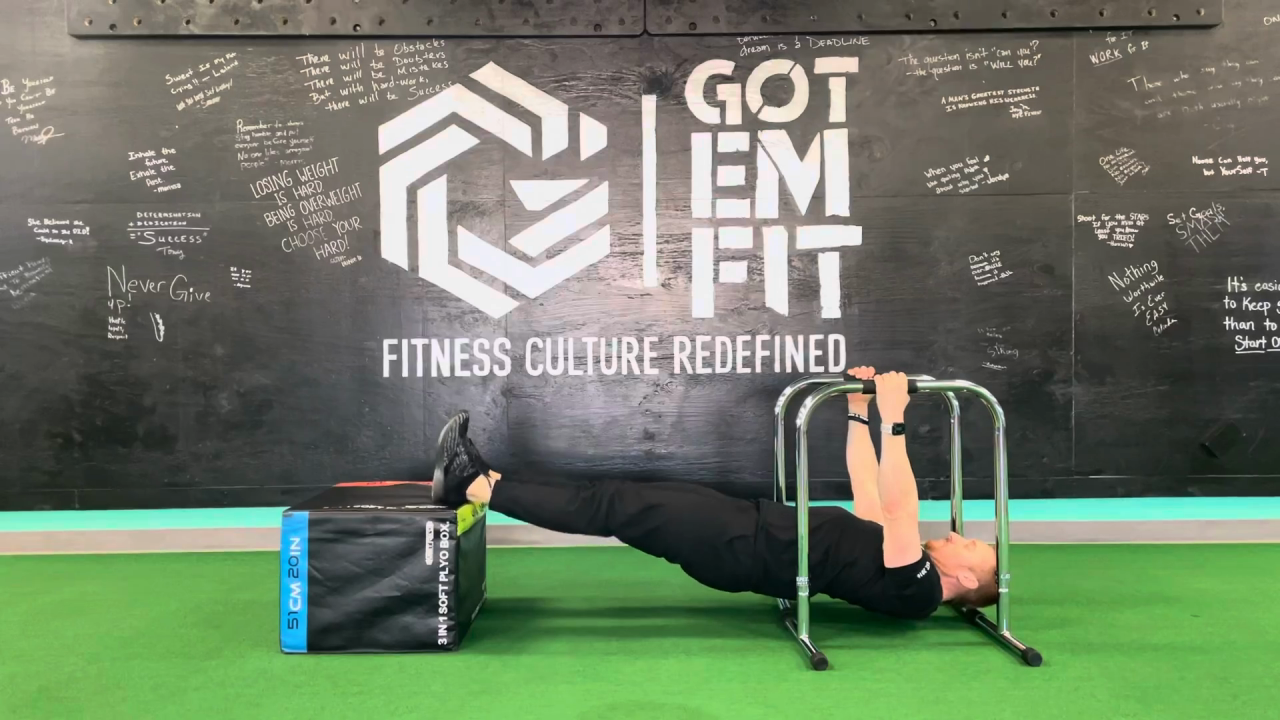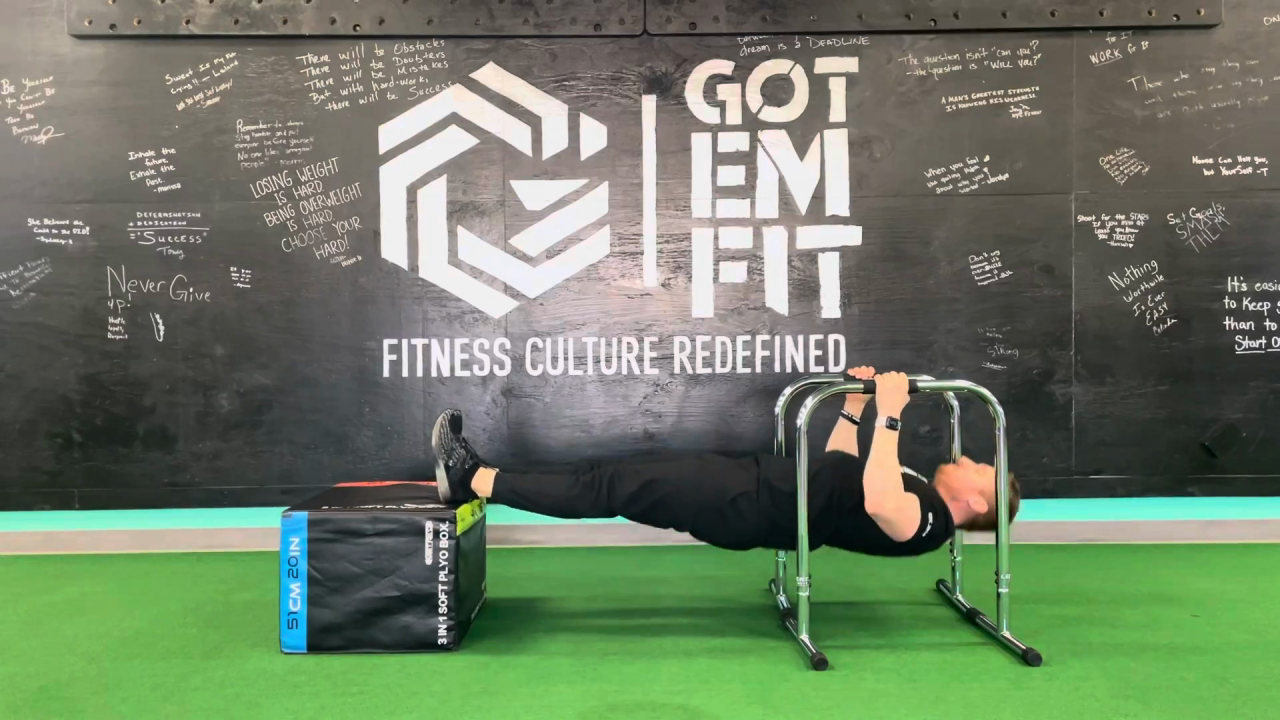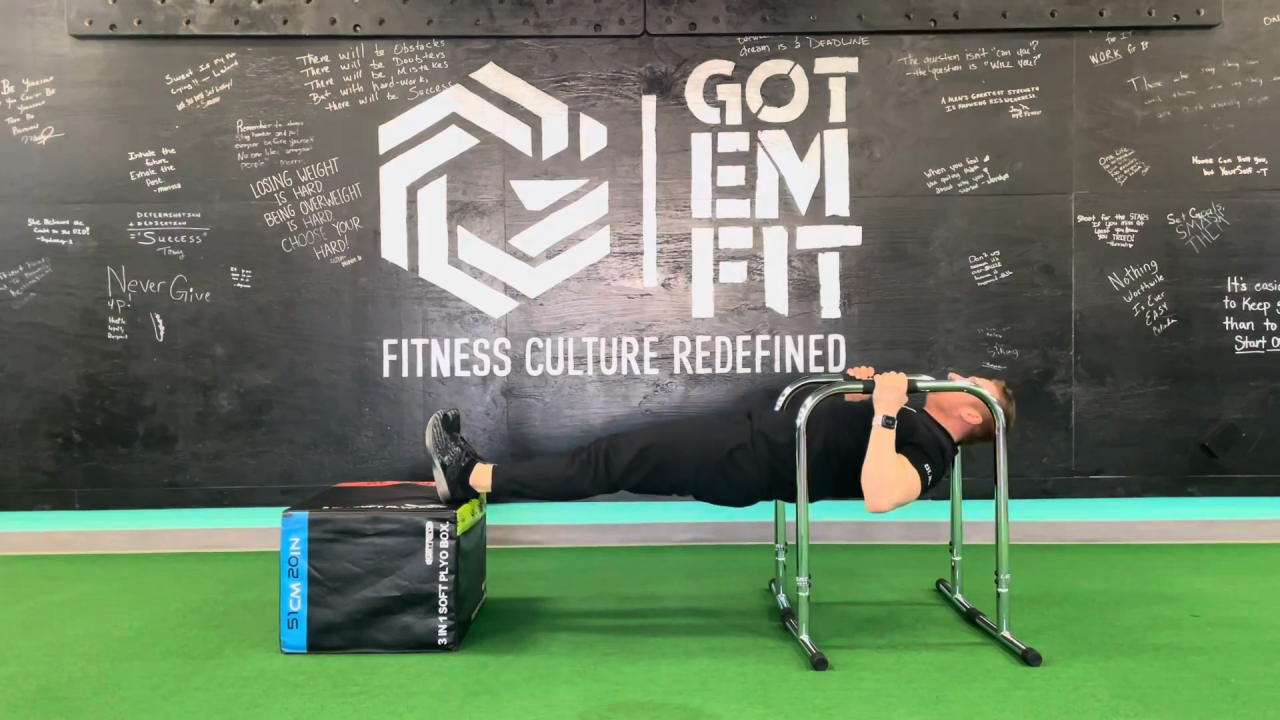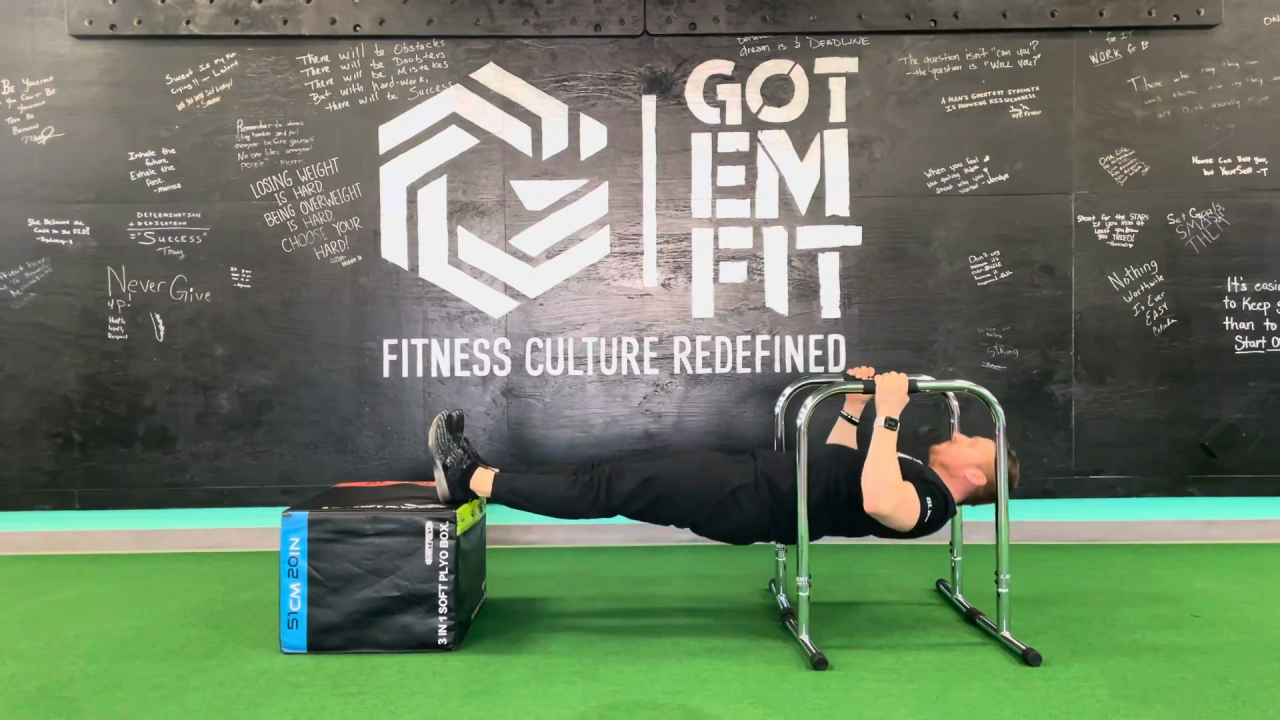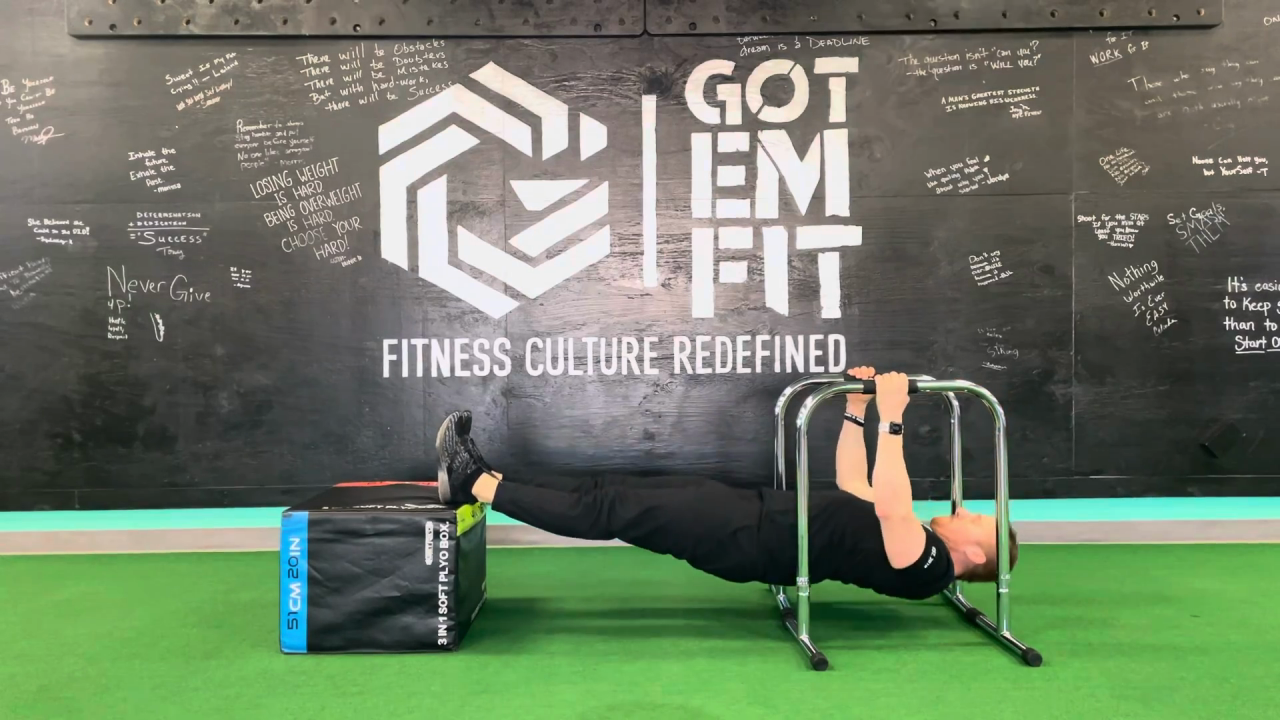
dt=0.5s
person 1, frame 1
left shoulder: (914, 590)
right shoulder: (907, 562)
left elbow: (900, 507)
right elbow: (869, 491)
left wrist: (892, 421)
right wrist: (858, 412)
left hip: (744, 551)
right hip: (752, 522)
left knee: (608, 510)
right knee: (614, 497)
left ankle: (474, 482)
right ankle: (476, 477)
person 1, frame 2
left shoulder: (925, 524)
right shoulder: (921, 497)
left elbow: (876, 501)
left wrist: (889, 417)
right wrist: (855, 406)
left hip: (747, 505)
right hip: (751, 478)
left knee: (609, 491)
right knee: (613, 477)
left ankle: (474, 479)
right ankle: (474, 474)
person 1, frame 3
left shoulder: (927, 452)
right shoulder: (917, 433)
left elbow: (878, 496)
left wrist: (885, 411)
right wrist: (861, 392)
left hip: (746, 461)
right hip: (749, 435)
left knee: (605, 466)
right knee: (611, 456)
left ankle: (471, 476)
right ankle: (476, 472)
person 1, frame 4
left shoulder: (925, 503)
right shoulder: (918, 478)
left elbow: (874, 499)
left wrist: (887, 414)
right wrist: (856, 406)
left hip: (745, 500)
right hip: (750, 474)
left knee: (606, 490)
right knee: (610, 478)
left ankle: (472, 479)
right ankle: (477, 473)
person 1, frame 5
left shoulder: (923, 566)
right shoulder: (918, 545)
left elbow: (892, 508)
right elbow: (852, 485)
left wrist: (892, 419)
right wrist: (856, 410)
left hip: (747, 538)
right hip: (753, 511)
left knee: (606, 513)
right knee: (610, 495)
left ankle: (474, 483)
right ankle: (479, 477)
